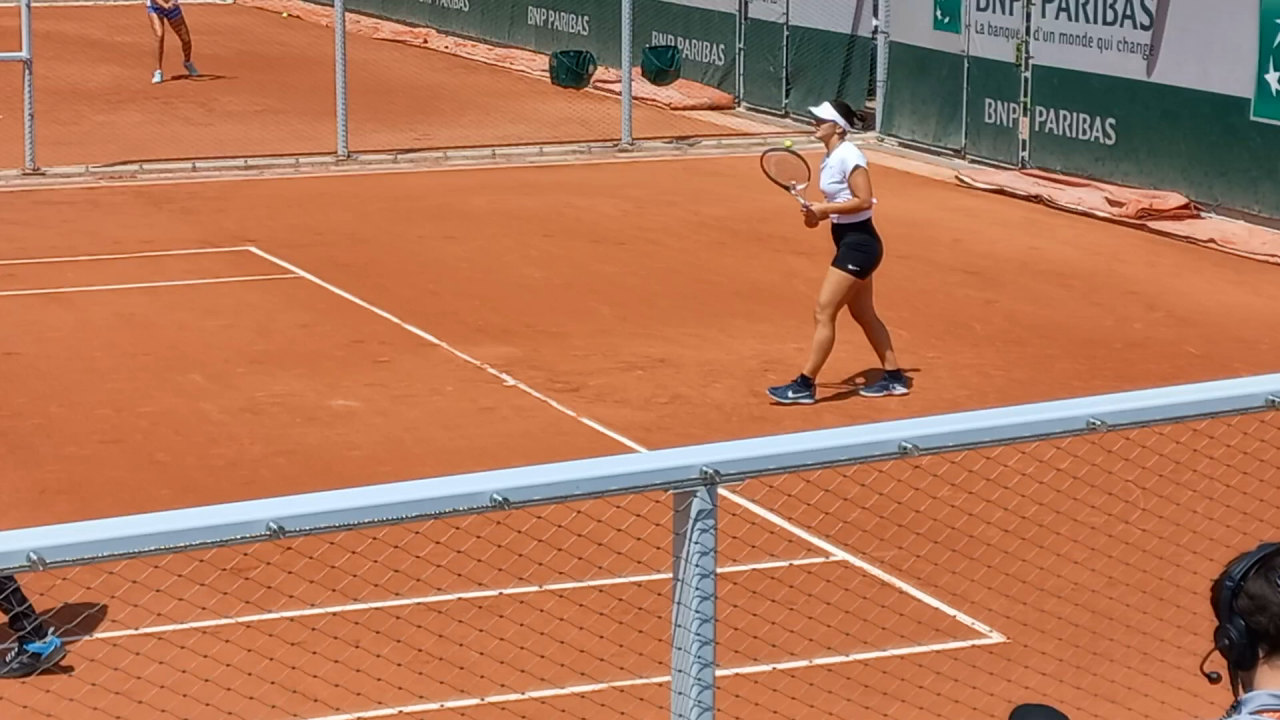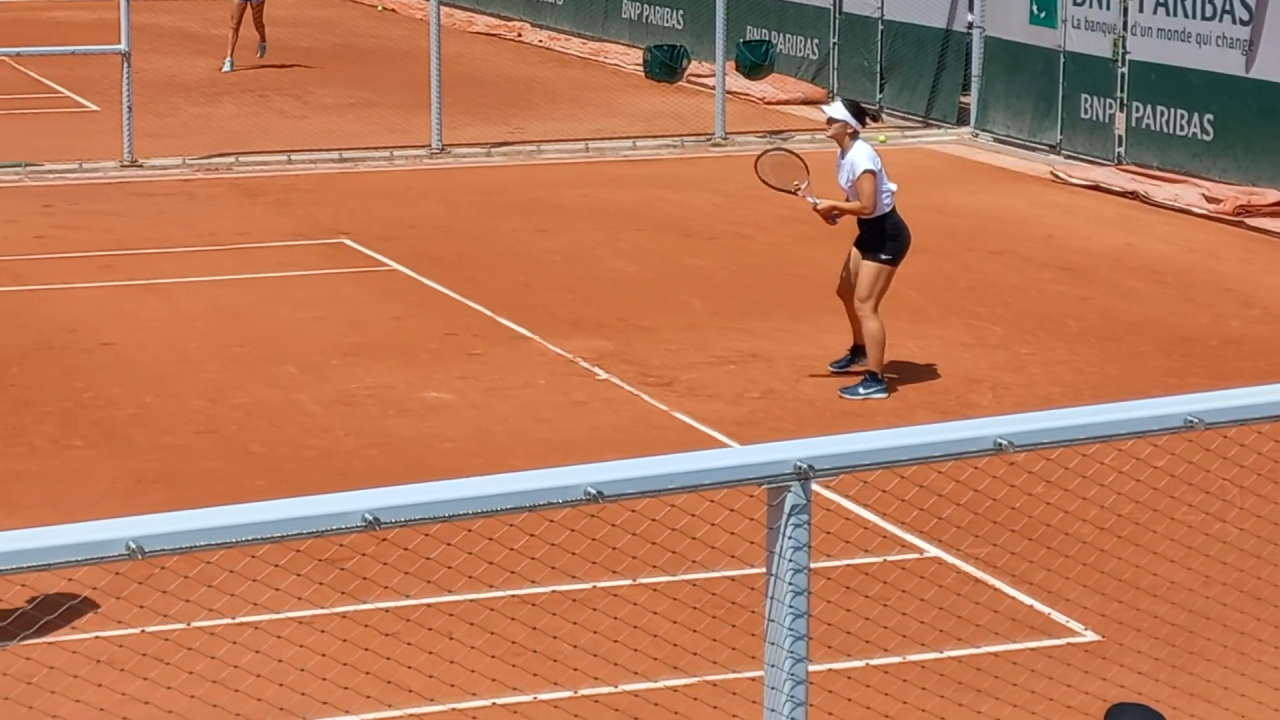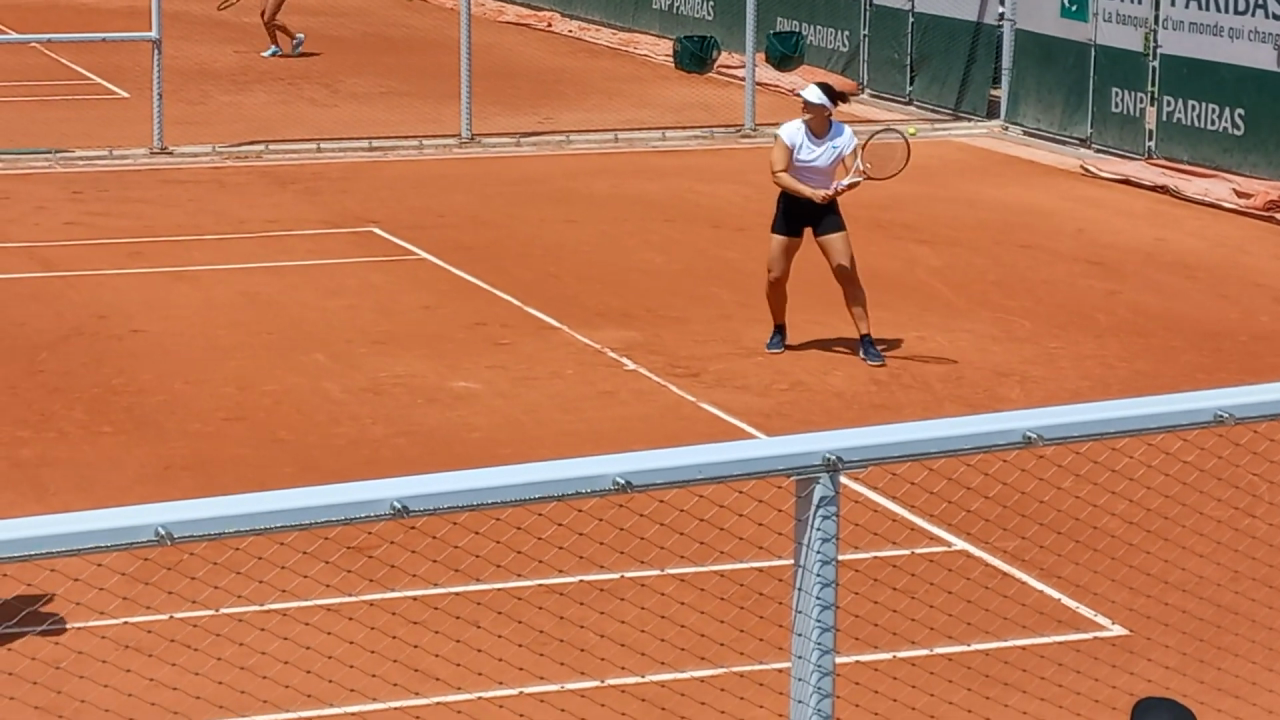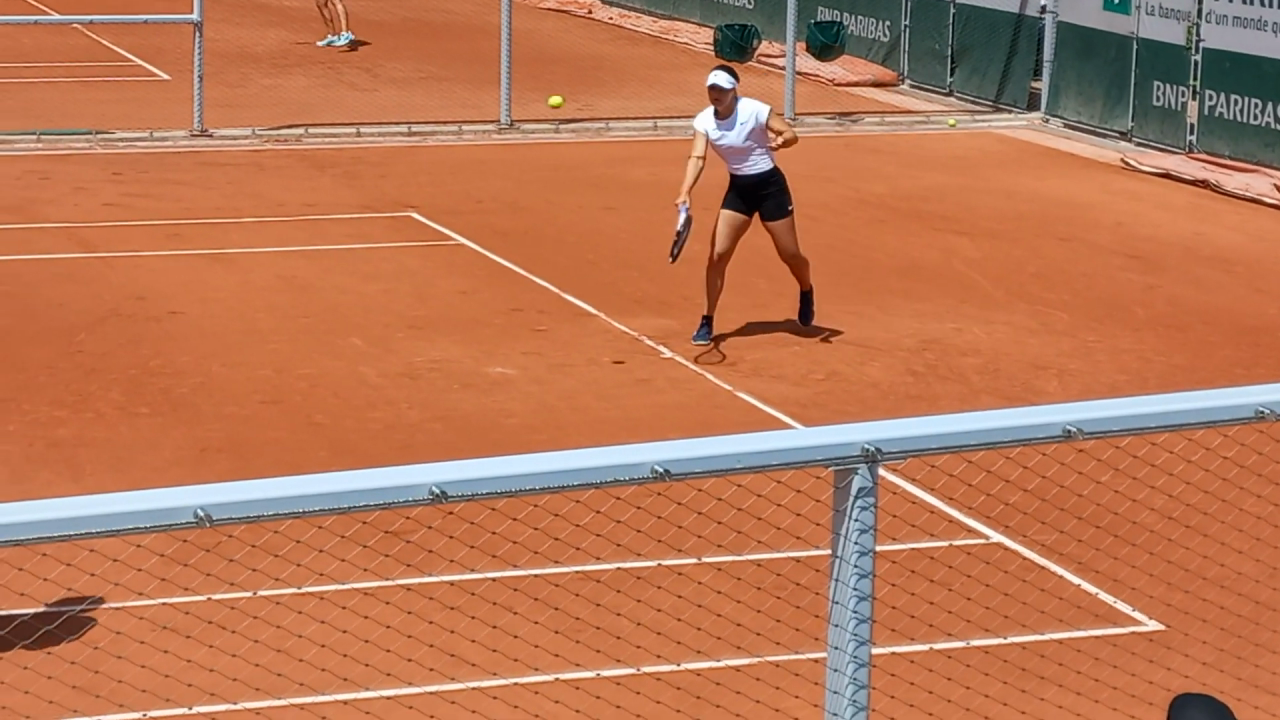
dt=0.7s
person 1, frame 1
left shoulder: (848, 156)
right shoulder: (831, 157)
left elbow: (863, 200)
left wrist: (826, 209)
right wrist: (817, 213)
left hip: (859, 243)
right hip: (854, 242)
left knee: (824, 312)
right knee: (863, 313)
left ankle: (805, 385)
right ankle: (894, 377)
person 1, frame 2
left shoulder: (860, 157)
right shoulder: (844, 153)
left elbow: (866, 206)
left wrist: (832, 205)
right wrist: (836, 210)
left hip: (886, 235)
right hip: (871, 232)
left knee: (864, 305)
right knee: (846, 291)
left ankle: (875, 380)
right ankle: (861, 350)
person 1, frame 3
left shoulder: (844, 135)
right shoulder: (789, 132)
left elbow: (852, 177)
right elbow: (779, 175)
left wrist: (835, 191)
right wrist: (809, 193)
left hip: (826, 208)
right hip: (792, 205)
left knee: (847, 273)
right knee: (775, 277)
left ankle: (866, 340)
right ankle: (779, 330)
person 1, frame 4
left shoulder: (755, 109)
right shoulder: (704, 121)
left elbow: (791, 136)
right elbow: (697, 159)
left wrist: (782, 140)
right wrist: (685, 192)
left hip: (770, 186)
right hip: (738, 189)
left knee: (790, 255)
right knee: (718, 254)
left ankle: (806, 292)
right ankle: (707, 321)
